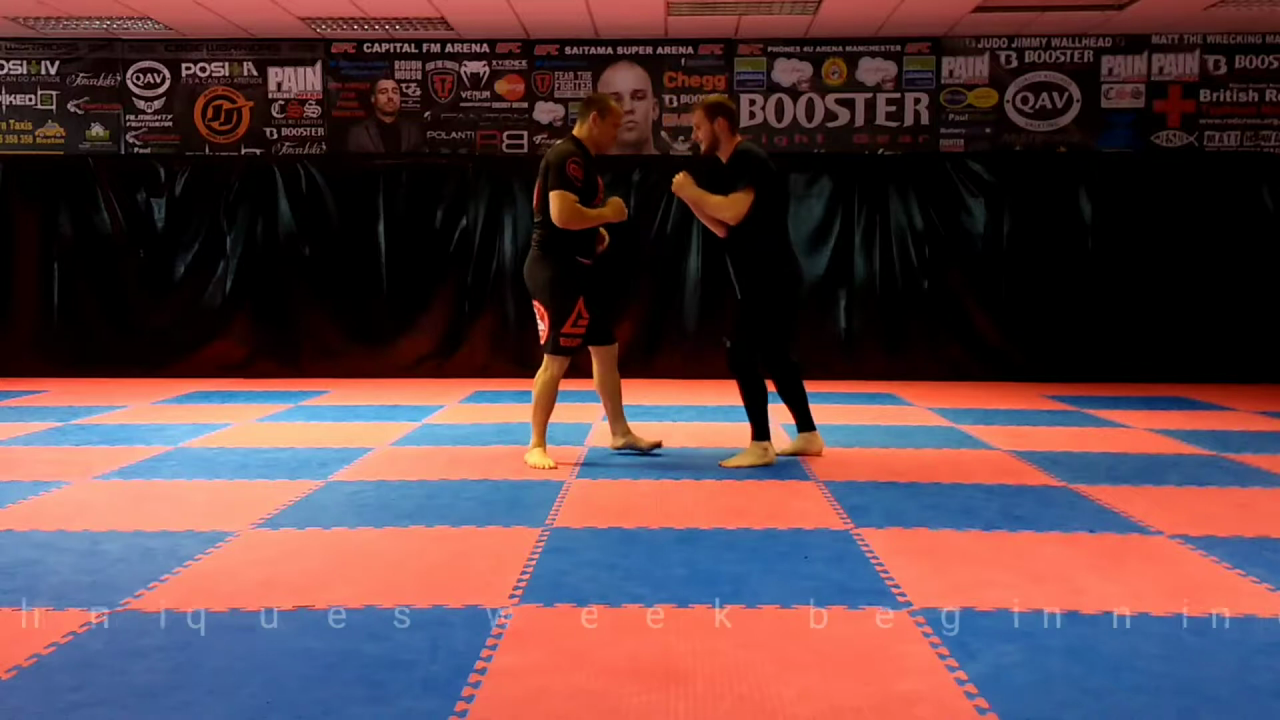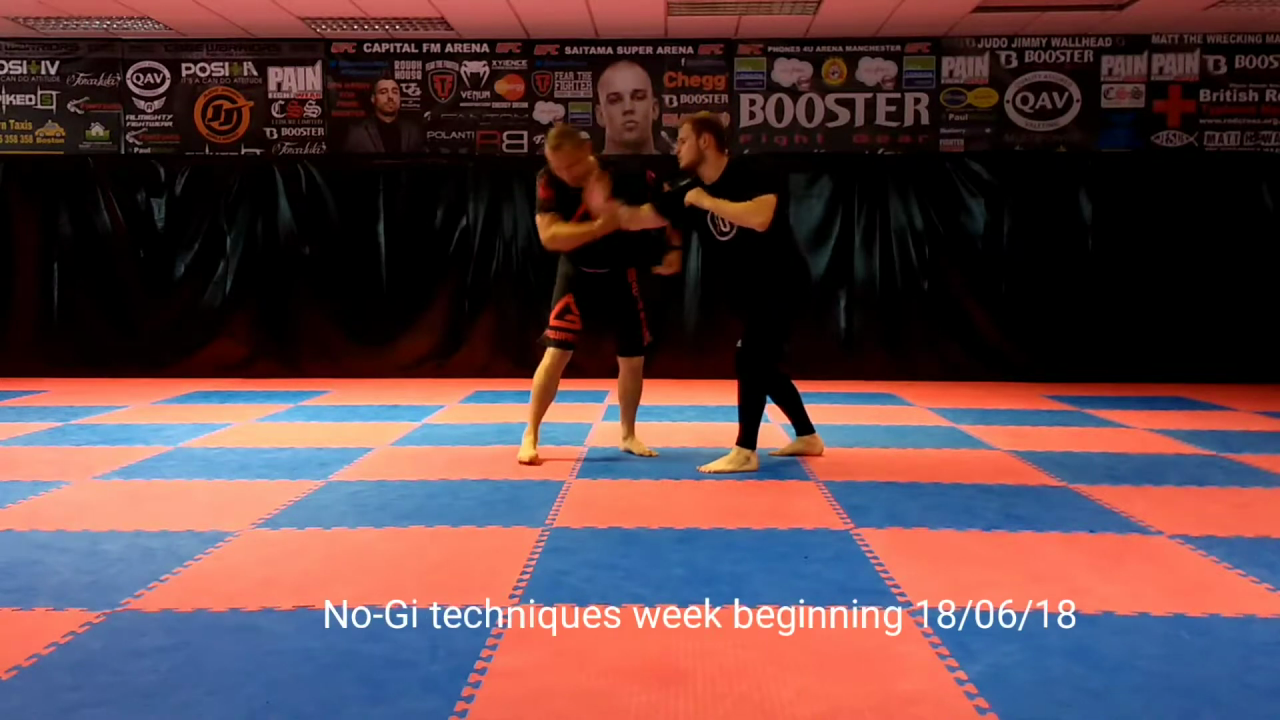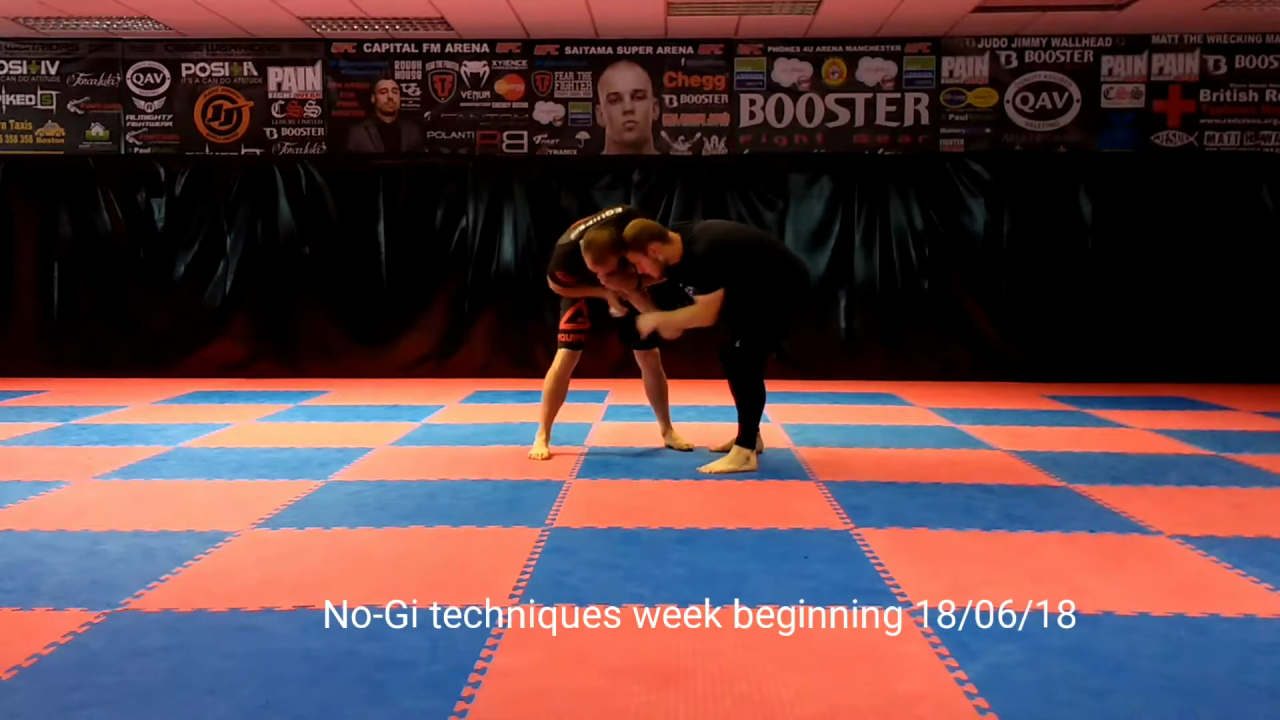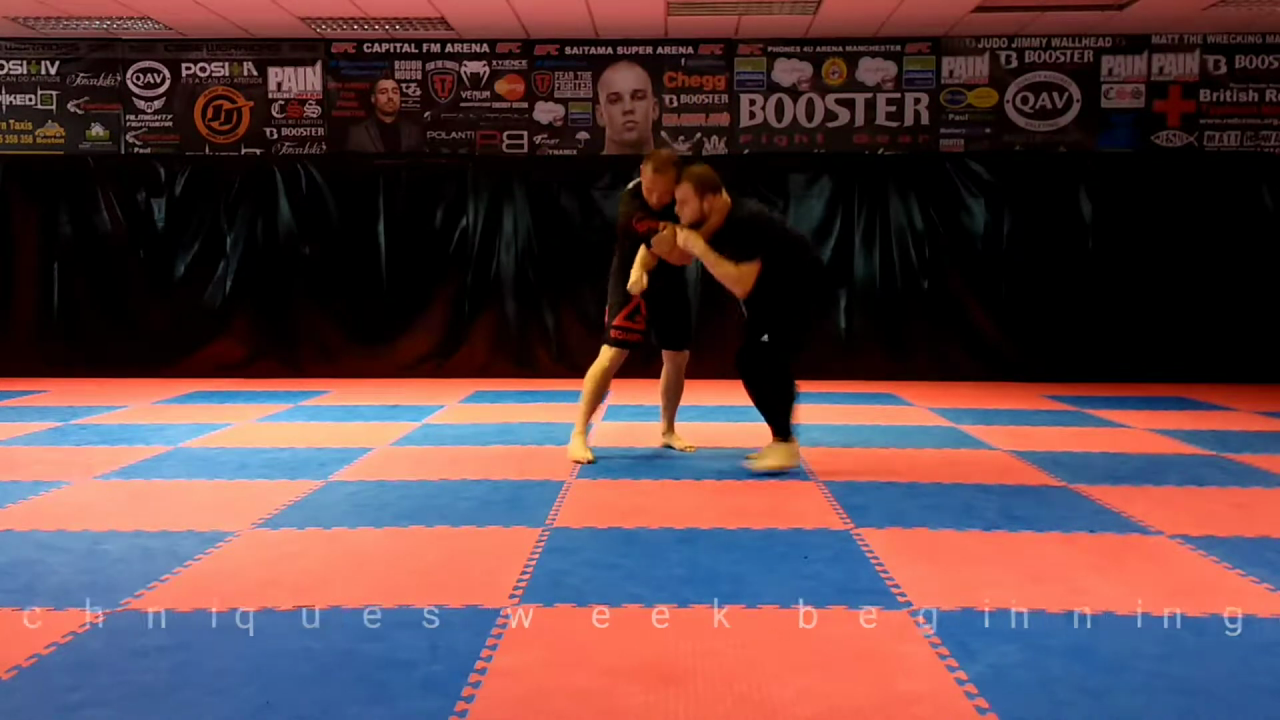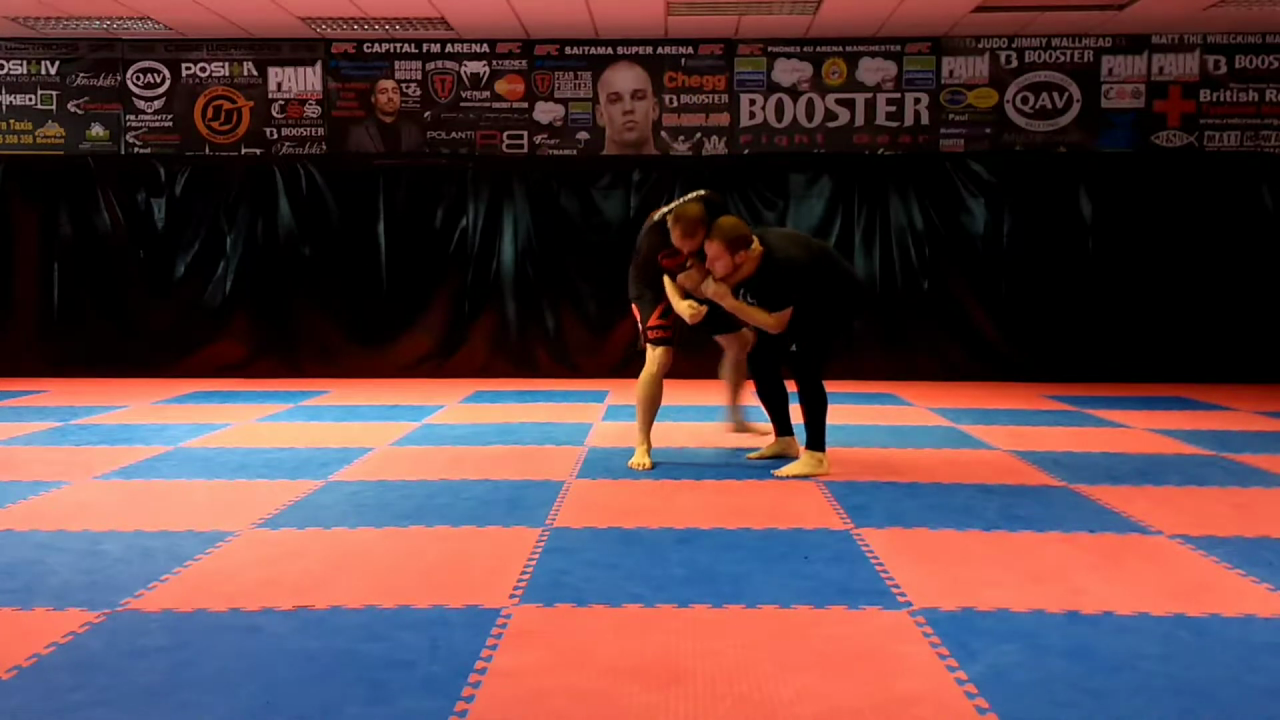
dt=1s
person 1, frame 1
left shoulder: (581, 158)
right shoulder: (567, 157)
right elbow: (562, 216)
left wrist: (595, 230)
right wrist: (607, 213)
left hip: (576, 268)
right hip: (554, 268)
left knee: (606, 350)
right knee: (556, 359)
left ankle: (620, 433)
right ankle: (536, 446)
person 1, frame 2
right shoulder: (549, 181)
right elbow: (550, 237)
left wrist: (673, 248)
right wrist: (602, 225)
left hip: (619, 275)
right hip: (577, 274)
left knee: (633, 359)
right knee: (556, 354)
left ankle: (628, 434)
right ankle: (531, 435)
person 1, frame 3
left shoulder: (632, 224)
right shoulder: (567, 251)
right elbow: (555, 285)
left wrist: (635, 282)
right wrist: (604, 292)
left hip: (628, 284)
right hip: (582, 288)
left knee: (649, 358)
right knee: (566, 358)
left ankle: (667, 431)
right ankle: (542, 437)
person 1, frame 4
right shoulder: (633, 207)
right elbow: (676, 255)
left hip: (669, 281)
right hip: (631, 282)
left knee: (677, 358)
right knee: (612, 355)
left ankle: (668, 430)
right ankle: (579, 433)
person 1, frame 5
left shoulder: (710, 206)
right shoulder: (654, 237)
right elbow: (700, 287)
left hip: (696, 281)
right hip: (653, 286)
left knee: (741, 340)
right knee: (660, 358)
left ankle: (735, 415)
right ankle: (643, 445)
person 2, frame 1
left shoulder: (748, 159)
right shoulder: (735, 164)
left elbow: (734, 213)
right elbow: (725, 228)
left wrist: (693, 190)
right wrist: (691, 199)
left hip: (769, 277)
right hip: (763, 277)
left knee: (740, 353)
right knee: (774, 356)
left ankle: (761, 444)
right ankle: (808, 436)
person 2, frame 2
left shoulder: (748, 173)
right shoulder: (690, 193)
left elbow: (761, 218)
right elbow: (635, 218)
left wrist: (708, 202)
left hip: (781, 283)
right hip: (752, 289)
left knee: (750, 359)
right knee: (763, 363)
left ankle: (745, 452)
right ankle: (807, 436)
person 2, frame 3
left shoulder: (705, 252)
right shoulder: (679, 242)
left elbow: (706, 316)
left wrist: (656, 319)
left hip: (784, 289)
right hip: (758, 292)
left knee: (744, 360)
right knee: (732, 358)
left ankle: (745, 452)
right ankle: (750, 436)
person 2, frame 4
left shoulder: (746, 222)
right shoulder: (712, 223)
left elbow: (742, 285)
left wrist: (700, 247)
left hip: (798, 290)
right hip: (768, 295)
left knee: (771, 360)
right knee: (748, 363)
left ankle: (785, 447)
right ankle: (782, 441)
person 2, frame 5
left shoulder: (781, 268)
right shoulder: (742, 245)
left elbow: (776, 324)
left wrist: (727, 301)
left hip: (830, 299)
right hip: (800, 300)
left knee: (802, 364)
right knee: (760, 361)
left ankle: (816, 456)
right ankle: (785, 440)
